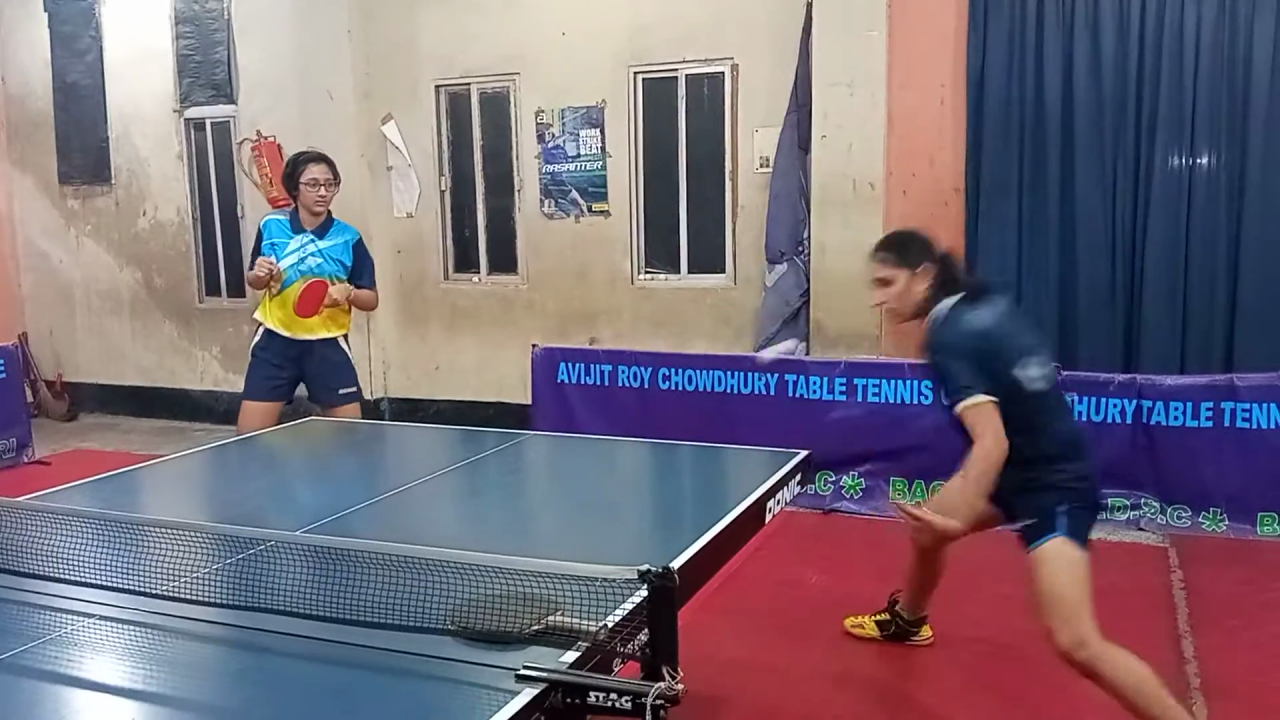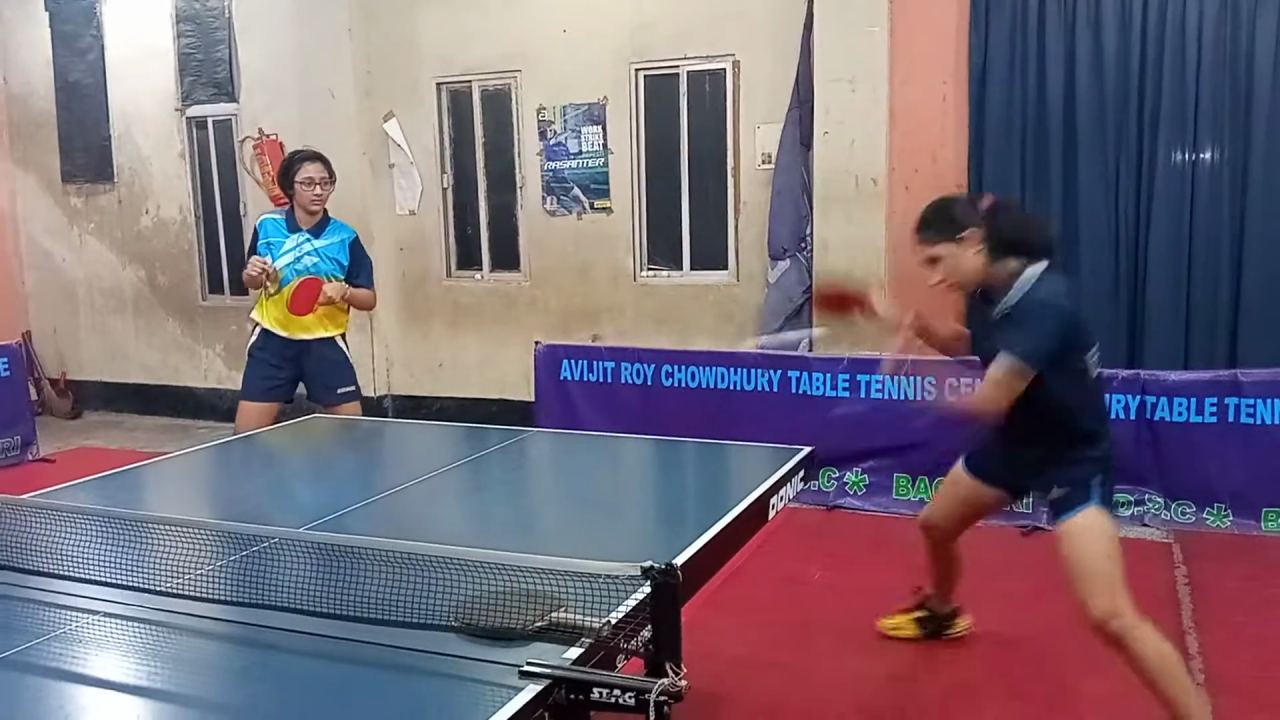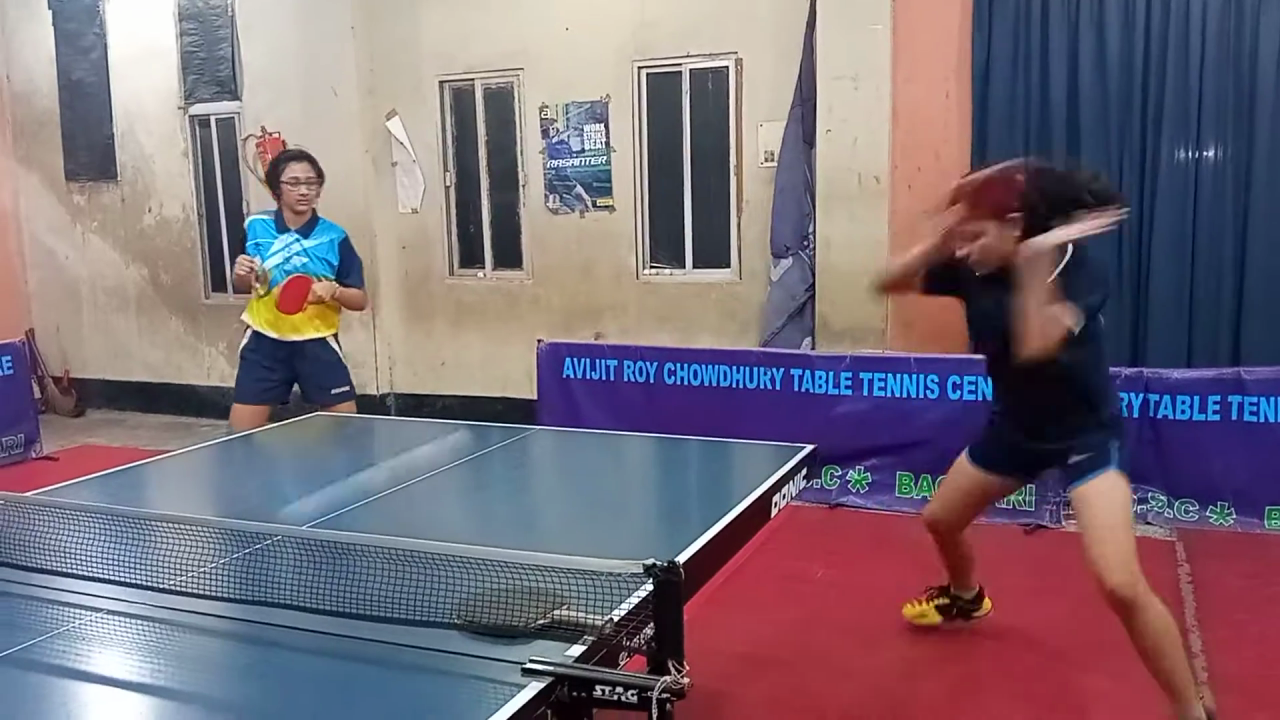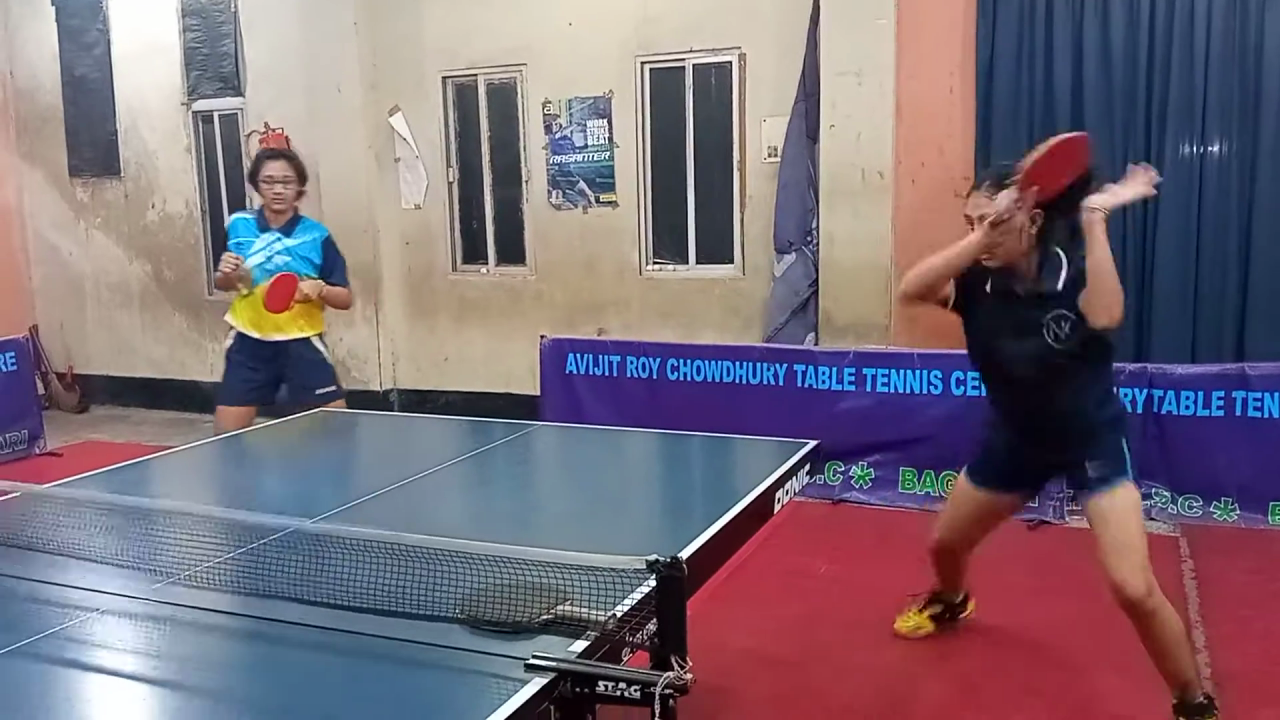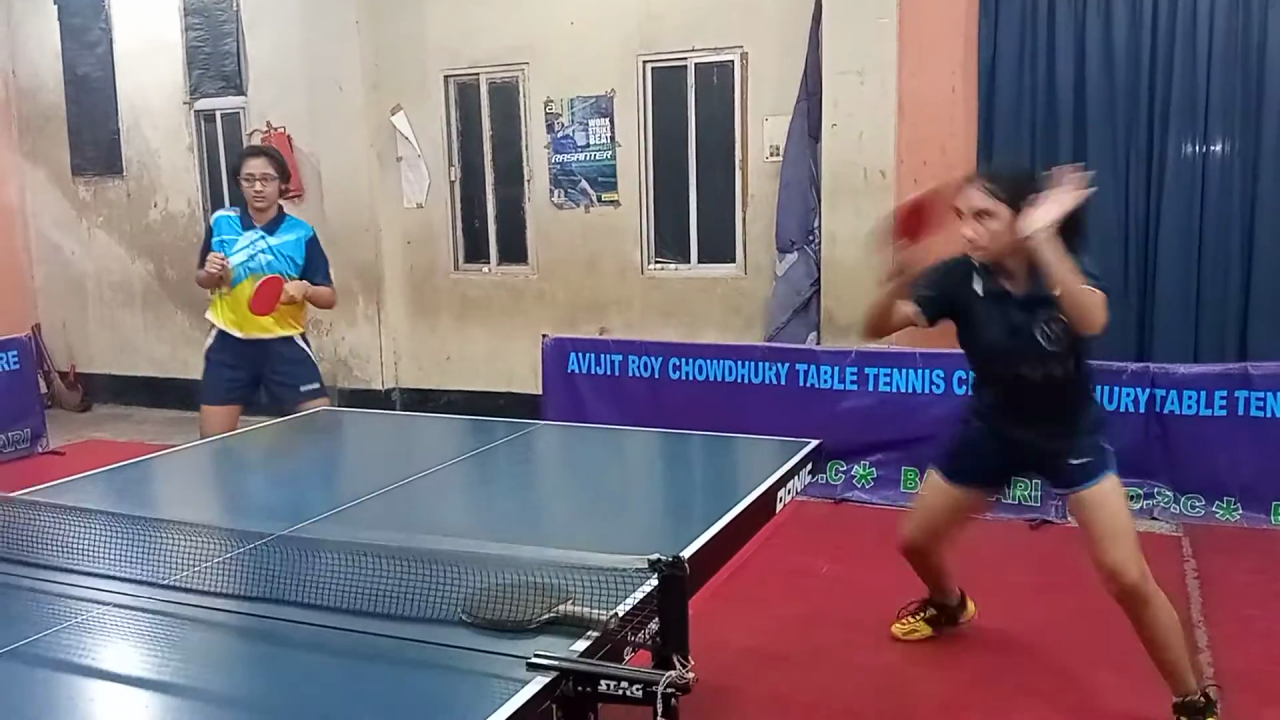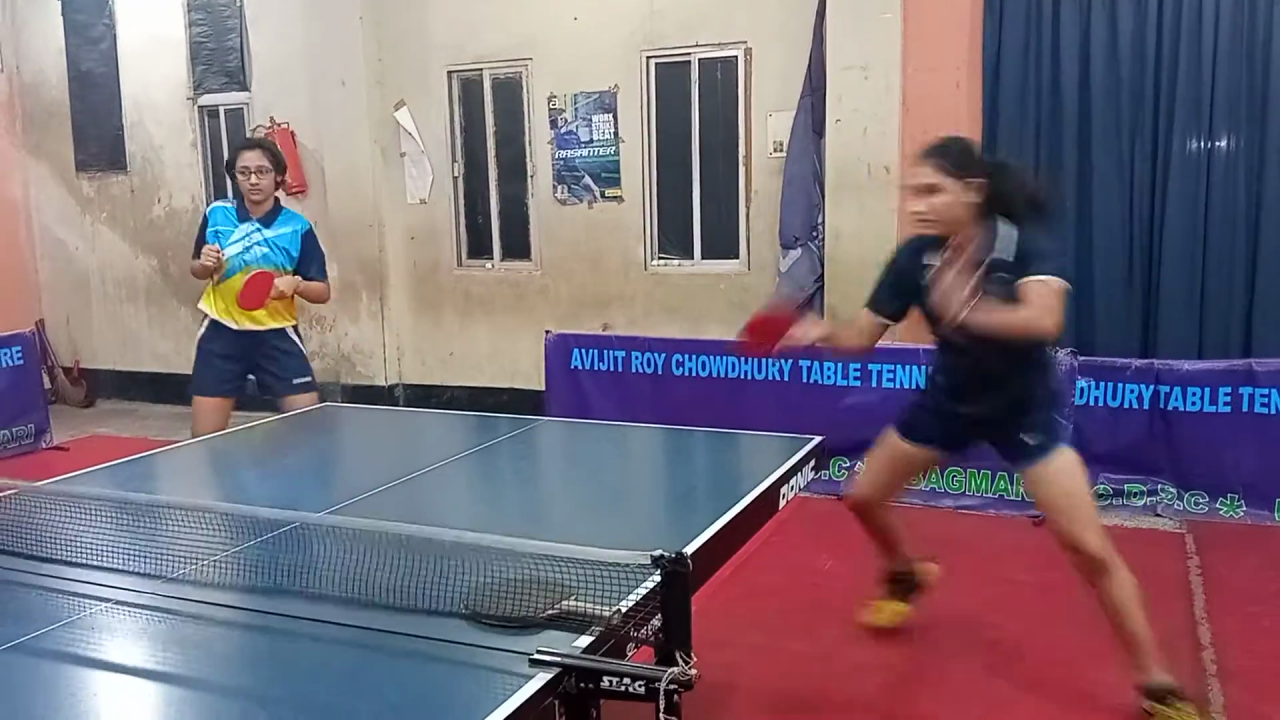
dt=0.1s
person 1, frame 1
left shoulder: (952, 339)
right shoulder: (983, 307)
left elbow: (991, 442)
left wrist: (958, 517)
left hip: (1052, 486)
right hip: (1016, 467)
left knee: (1078, 646)
right knee: (922, 531)
right ankle: (909, 619)
person 1, frame 2
left shoulder: (1047, 301)
right shoulder: (993, 288)
left elbow: (988, 407)
right elbow: (968, 345)
right wrist: (920, 328)
left hip: (1074, 462)
right hip: (1015, 445)
left knee: (1108, 617)
right knee: (935, 523)
right ankle: (941, 611)
person 1, frame 3
left shoulder: (1079, 269)
right shoulder: (973, 270)
left elbow: (1036, 345)
right elbow: (888, 282)
left wrist: (1038, 257)
right wrist: (941, 240)
left hip: (1083, 437)
right hip: (1013, 428)
left knee: (1120, 587)
right knee: (939, 520)
right ankle: (965, 597)
person 1, frame 4
left shoulder: (1078, 267)
right shoulder: (974, 279)
left elbow: (1105, 317)
right elbow: (911, 293)
left wrist: (1094, 218)
right wrist: (977, 241)
left hip: (1093, 445)
right hip: (1015, 442)
left knee: (1133, 591)
right knee: (943, 543)
right ankle: (950, 602)
person 1, frame 5
left shoulder: (1064, 265)
right shoulder: (958, 279)
left elbow: (1091, 321)
right elbow: (877, 327)
left wrist: (1042, 236)
right wrist: (901, 270)
left hip: (1070, 436)
right hip: (990, 434)
left knee: (1129, 579)
right knee: (913, 540)
right ankle: (948, 605)
person 1, frame 6
left shoulder: (1027, 245)
right shoulder: (913, 259)
left elbow: (1047, 321)
right elbow: (862, 336)
left wrist: (965, 310)
right wrist: (815, 332)
left hip: (1024, 407)
right hip: (949, 402)
left knee: (1088, 546)
right knee: (863, 497)
right ankle: (907, 576)
person 2, frame 1
left shoulder: (348, 238)
right shoulder: (270, 226)
left elbow: (371, 300)
right elbow: (253, 282)
left wrist: (348, 292)
right wrist: (258, 275)
left hip: (327, 345)
right hip: (275, 342)
right knee: (249, 436)
person 2, frame 2
left shoulder: (345, 237)
right shoulder: (266, 226)
left elbow: (369, 300)
right elbow: (252, 284)
left wrist: (343, 291)
right wrist: (252, 274)
left hip: (325, 344)
right hip: (272, 342)
right knee: (245, 436)
person 2, frame 3
left shoulder: (334, 237)
right shoulder: (255, 227)
left elbow: (360, 300)
right elbow: (240, 286)
left wrist: (333, 290)
right wrist: (241, 275)
left hip: (317, 345)
right hip: (265, 344)
person 2, frame 4
left shoulder: (317, 236)
right shoulder: (237, 225)
left elbow: (345, 299)
right elbow: (220, 284)
left wrist: (319, 288)
right wrist: (225, 275)
left hip: (302, 345)
right hip: (249, 346)
person 2, frame 5
left shoulder: (301, 235)
right shoulder: (221, 223)
left elbow: (329, 298)
right elbow: (203, 282)
left wrist: (304, 289)
right wrist: (210, 274)
left hip: (284, 344)
right hip: (230, 344)
person 2, frame 6
left shoulder: (297, 227)
right shoulder: (216, 214)
left elbow: (323, 291)
right elbow: (196, 271)
left wrist: (296, 283)
right wrist: (205, 264)
left hip: (276, 337)
right hip: (222, 335)
right knee: (206, 436)
